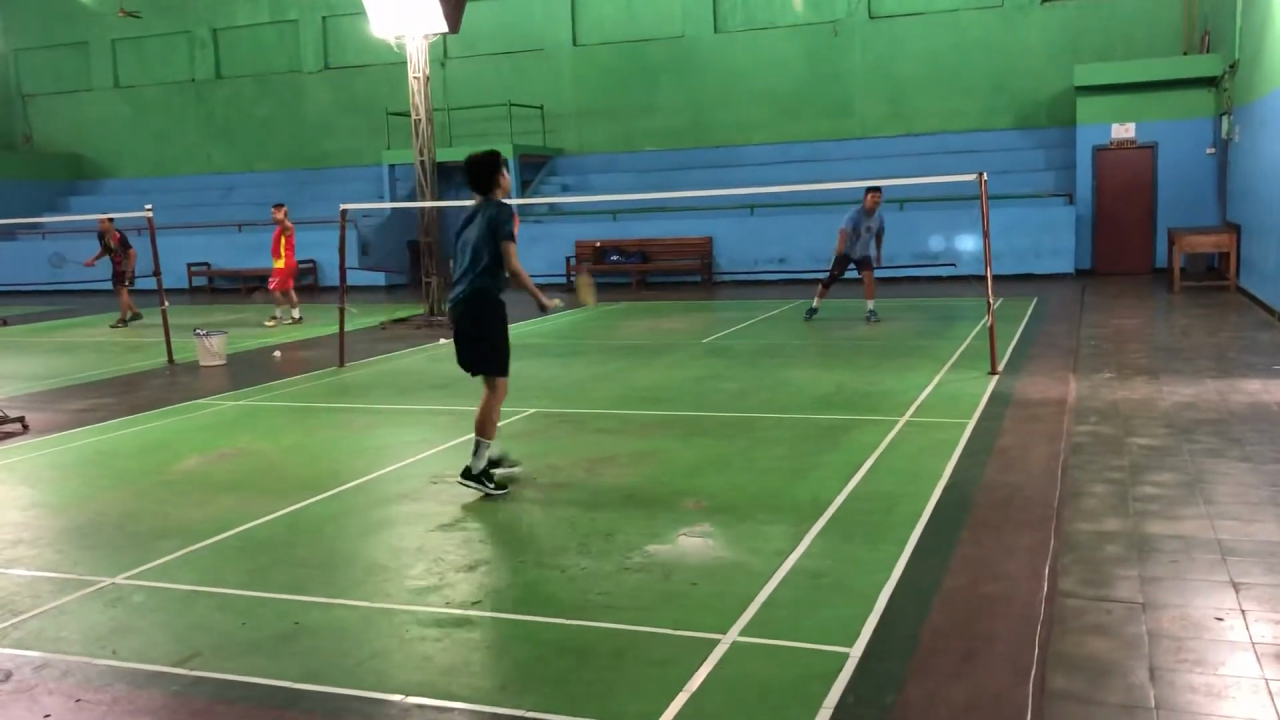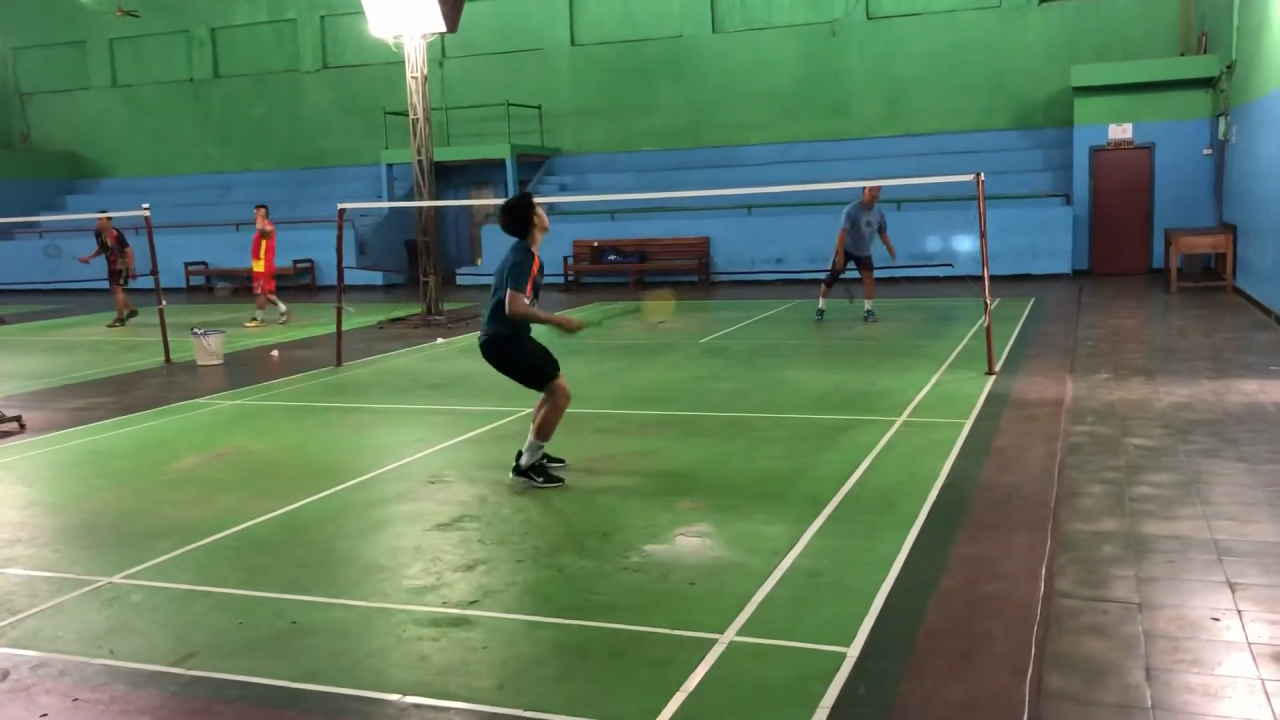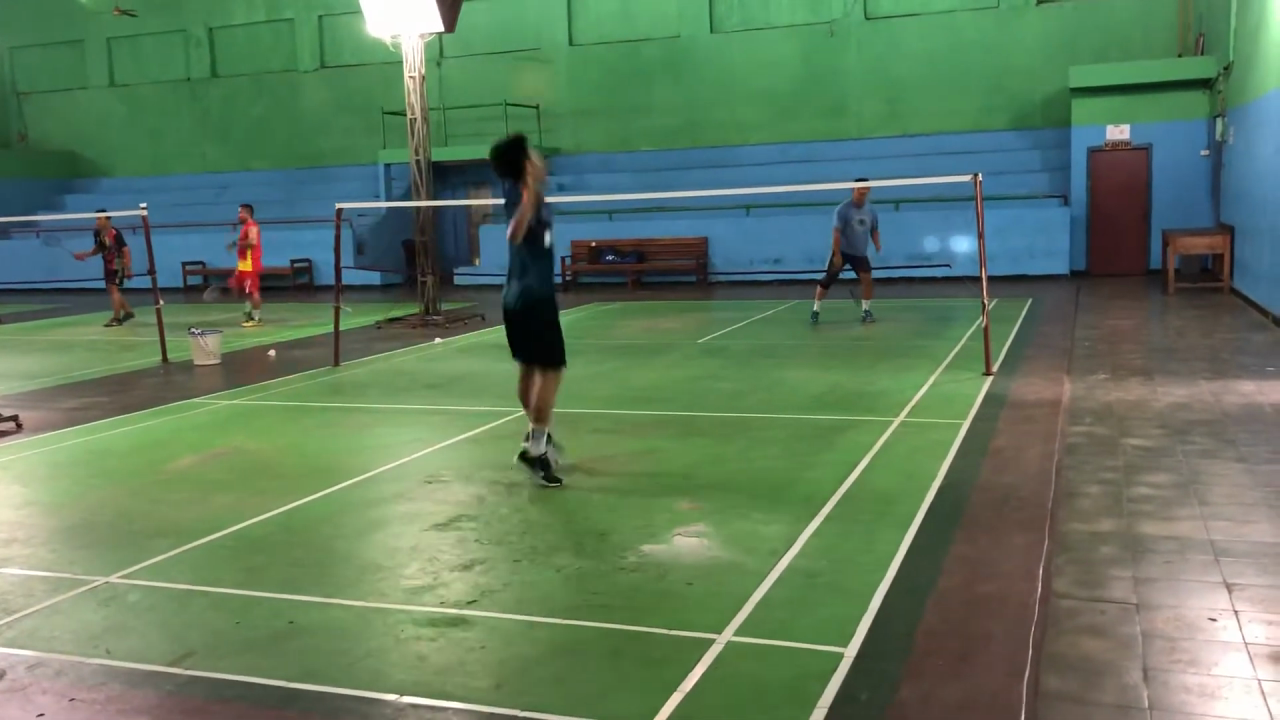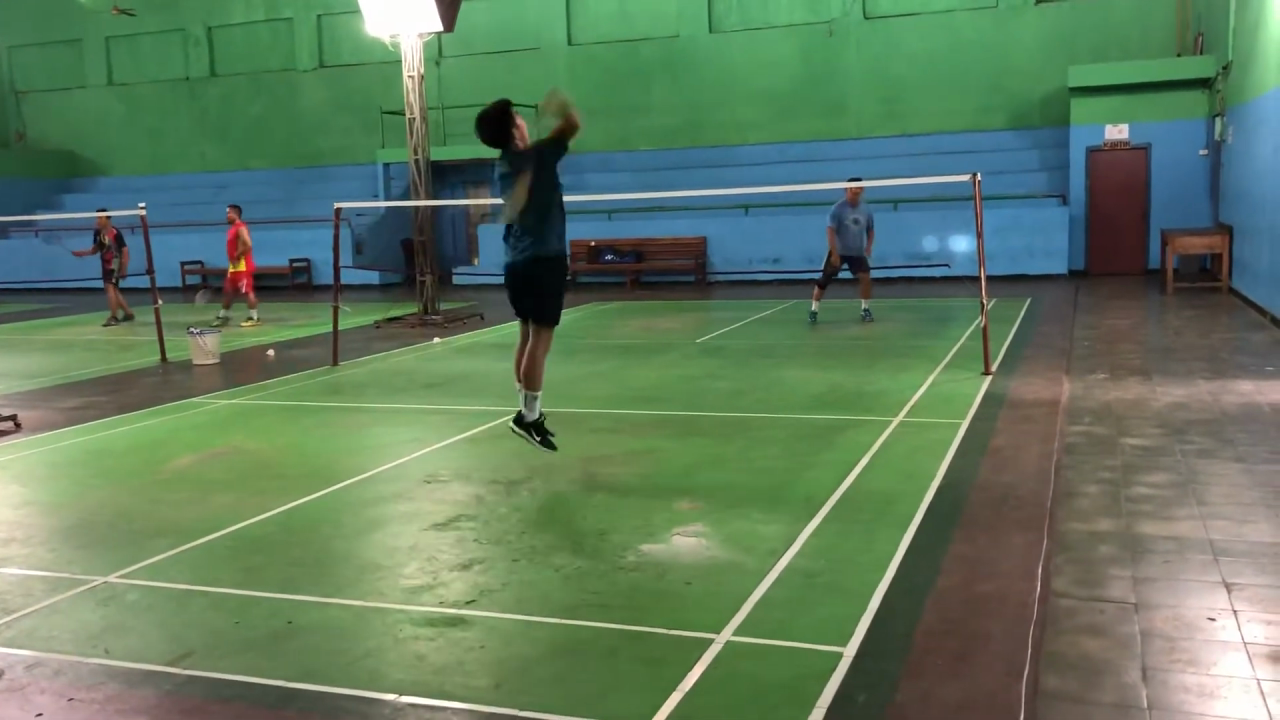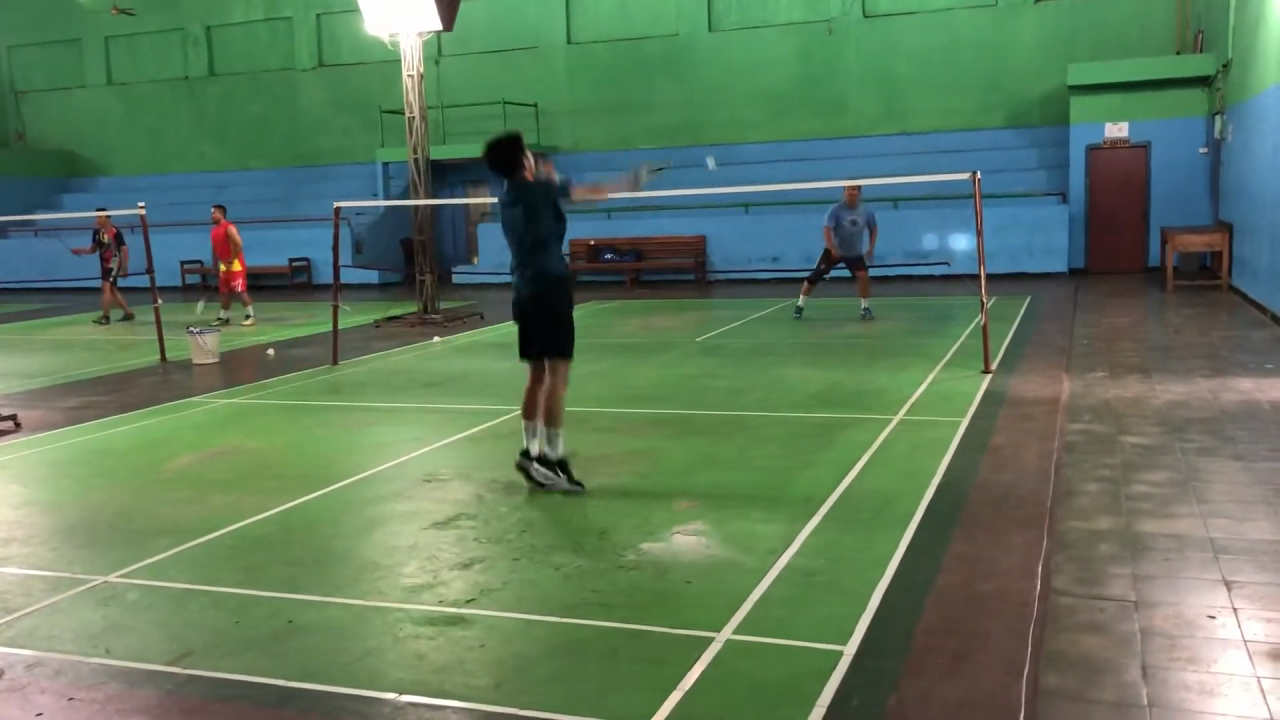
dt=0.2s
person 1, frame 1
left shoulder: (471, 214)
right shoulder: (501, 212)
right elbow: (511, 265)
right wrist: (540, 298)
left hip: (461, 305)
right hip: (484, 306)
left knee: (491, 383)
right knee: (497, 386)
left ankle: (486, 455)
right ankle: (476, 468)
person 1, frame 2
left shoulder: (520, 253)
right shoulder: (525, 259)
right elbow: (513, 308)
right wrist: (559, 321)
left hip: (505, 337)
right hip: (504, 340)
left knee: (554, 388)
right knee: (560, 392)
left ankle: (532, 454)
right ankle: (527, 464)
person 1, frame 3
left shoulder: (519, 194)
right shoulder: (523, 195)
right elbow: (515, 234)
right wrist: (534, 190)
left hip: (520, 300)
right hip: (531, 301)
left knee: (530, 371)
right knee: (549, 375)
left ankle: (535, 440)
right ankle: (536, 453)
person 1, frame 4
left shoulder: (508, 167)
right shoulder: (536, 157)
right elbow: (573, 126)
left hip: (518, 261)
right hip: (544, 258)
left knee: (528, 336)
right knee: (539, 339)
left ankle: (527, 411)
right ankle: (530, 416)
person 1, frame 5
left shoulder: (508, 196)
right shoulder: (539, 188)
right elbow: (589, 192)
right wrist: (627, 184)
left hip: (524, 293)
right hip: (548, 288)
left knee: (537, 375)
right knee: (556, 373)
left ankle: (532, 453)
right ankle: (552, 457)
